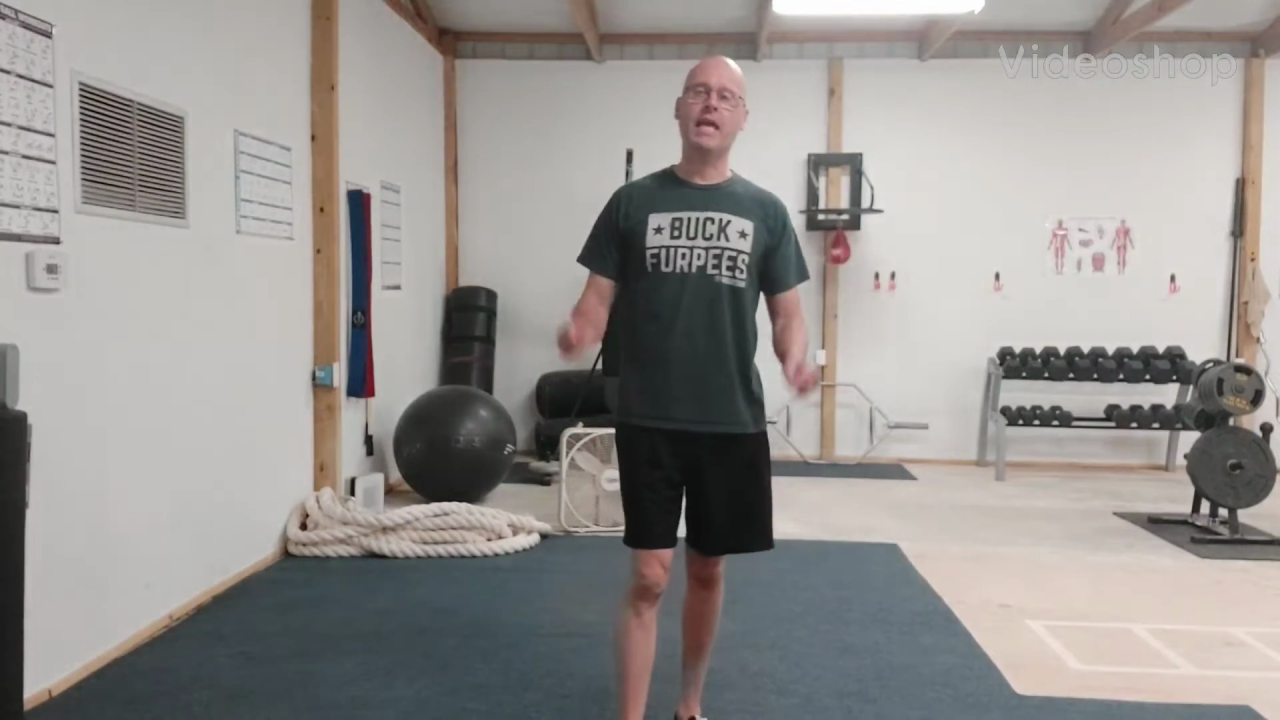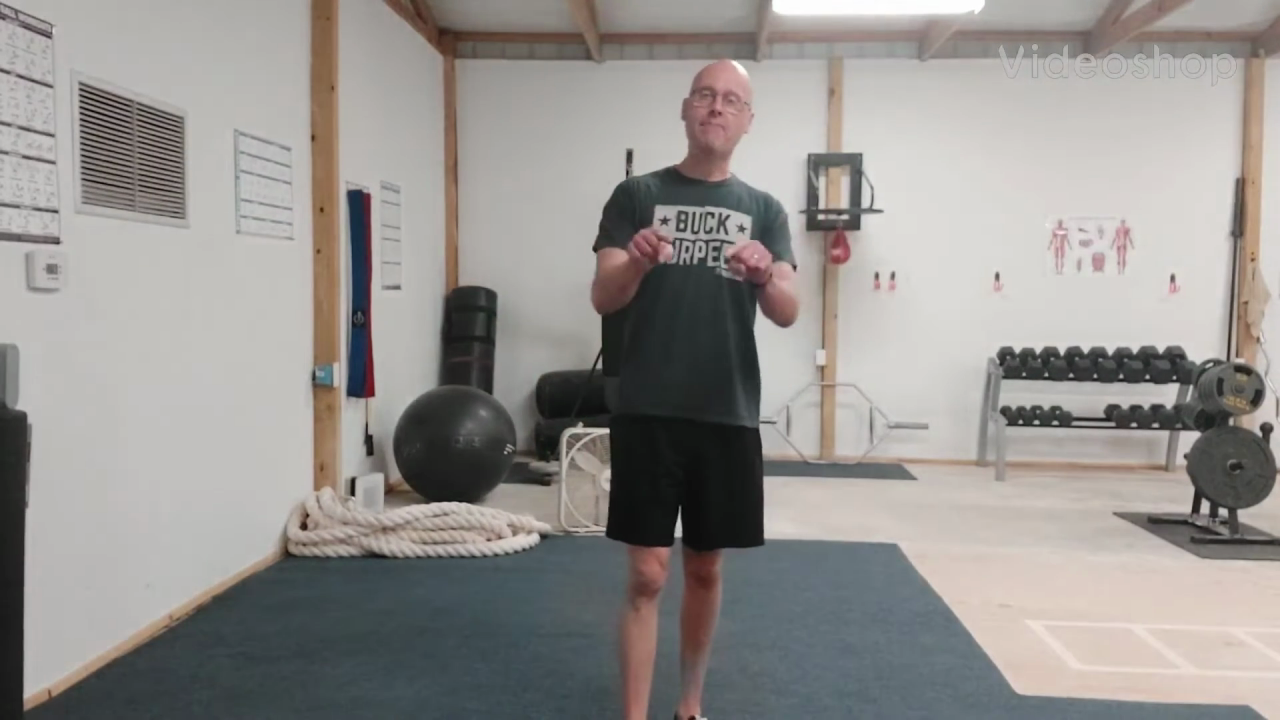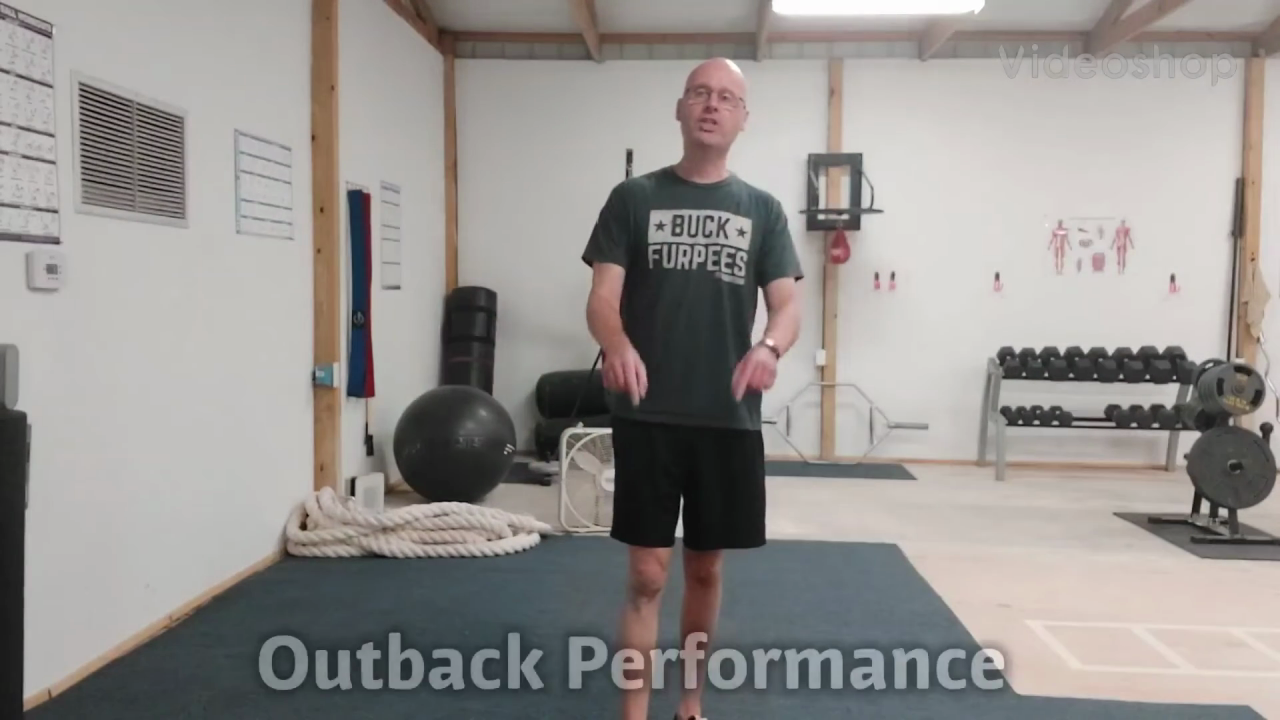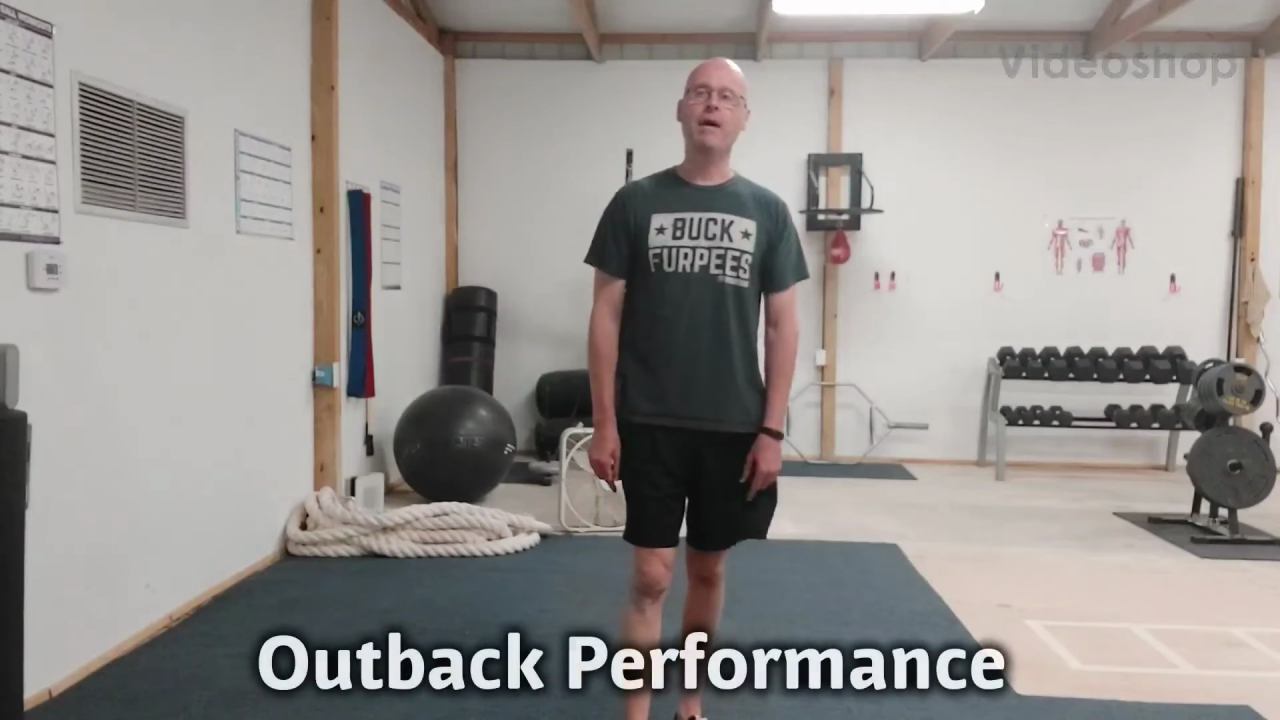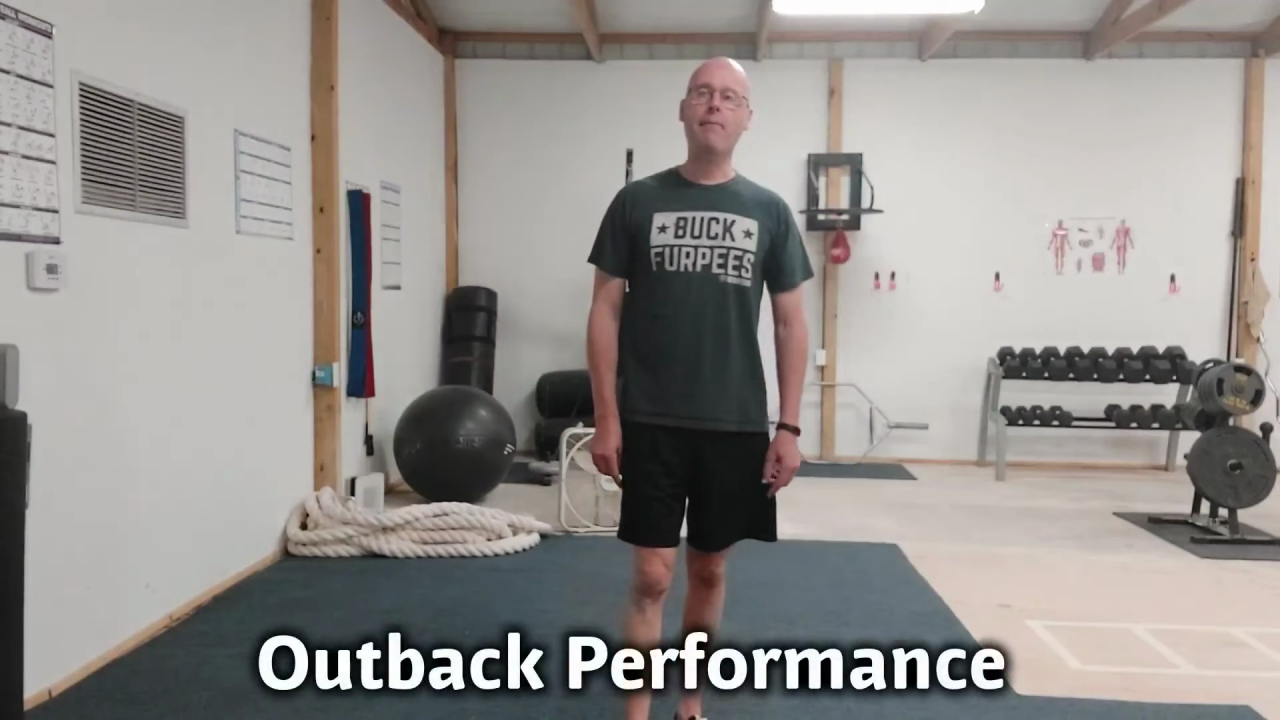
dt=0.4s
person 1, frame 1
left shoulder: (765, 210)
right shoulder: (633, 202)
left elbow: (787, 315)
right elbow: (599, 299)
left wrist: (795, 360)
right wrist: (581, 328)
left hip: (733, 425)
right hip: (649, 423)
left knee: (708, 571)
right knee: (648, 578)
person 1, frame 2
left shoulder: (762, 209)
right shoulder: (640, 195)
left elbow: (785, 311)
right elbow: (604, 297)
left wrist: (769, 273)
right wrist: (635, 261)
left hip: (728, 416)
right hip: (646, 414)
left knee: (705, 568)
right knee: (647, 573)
person 1, frame 3
left shoulder: (762, 209)
right shoulder: (633, 198)
left elbow: (788, 308)
right elbow: (601, 299)
left wrist: (769, 346)
right wrist: (618, 346)
left hip: (728, 422)
right hip: (648, 419)
left knee: (706, 568)
right knee: (646, 575)
person 1, frame 4
left shoulder: (767, 210)
right shoulder: (635, 202)
left elbow: (782, 325)
right elbow: (606, 315)
left wrist: (772, 430)
right wrist: (604, 423)
left hip: (733, 426)
right hip: (650, 423)
left knee: (709, 568)
right knee: (651, 574)
person 1, frame 5
left shoulder: (768, 211)
right shoulder: (637, 201)
left elbow: (790, 323)
right elbow: (605, 313)
left wrist: (788, 427)
right wrist: (606, 418)
left hip: (735, 424)
right hip: (651, 423)
left knee: (708, 569)
right knee: (651, 575)
